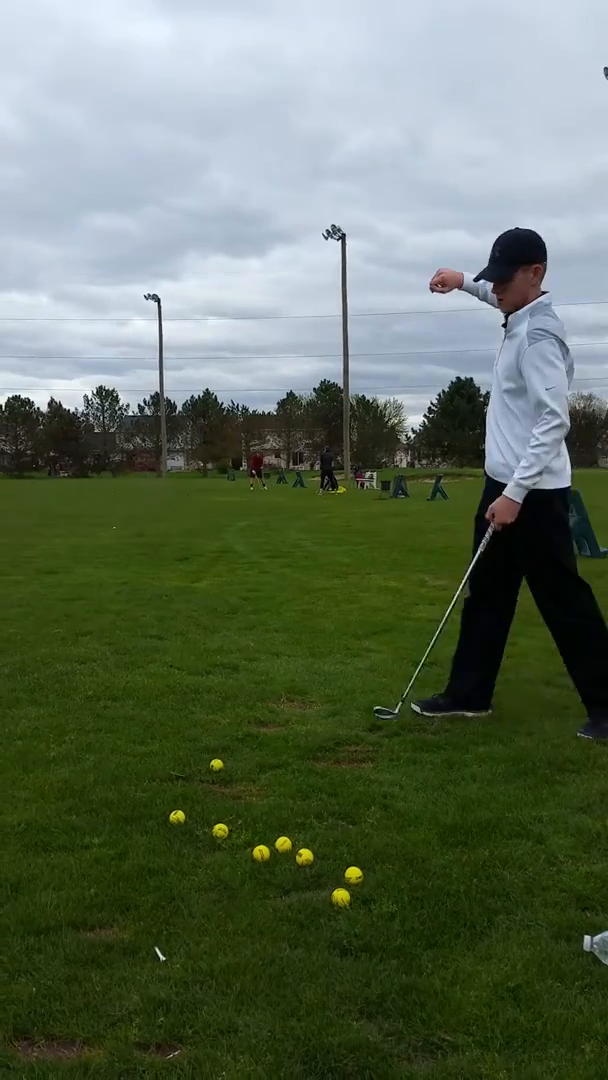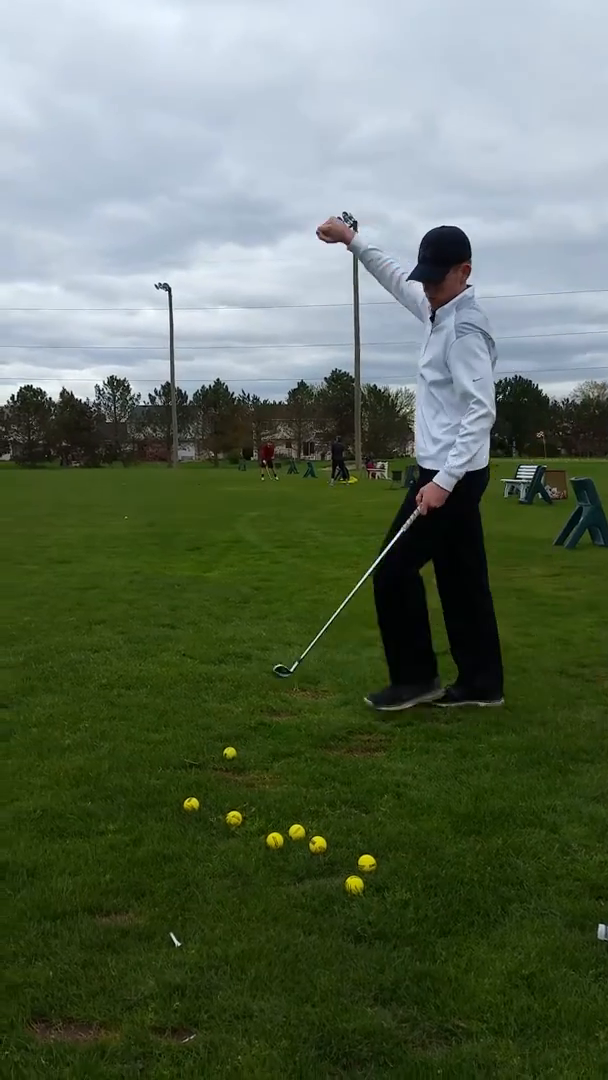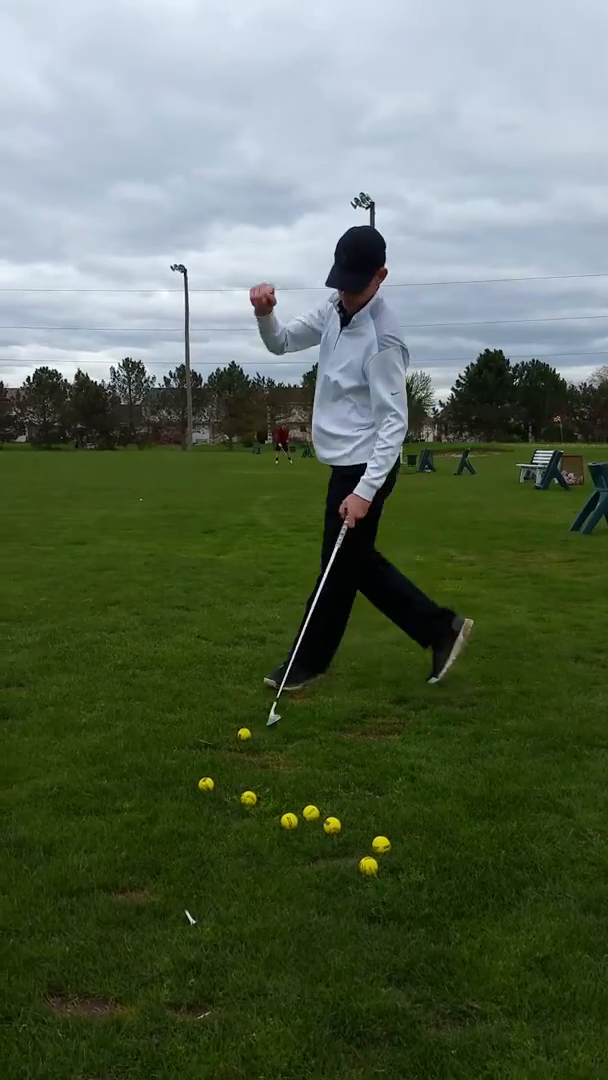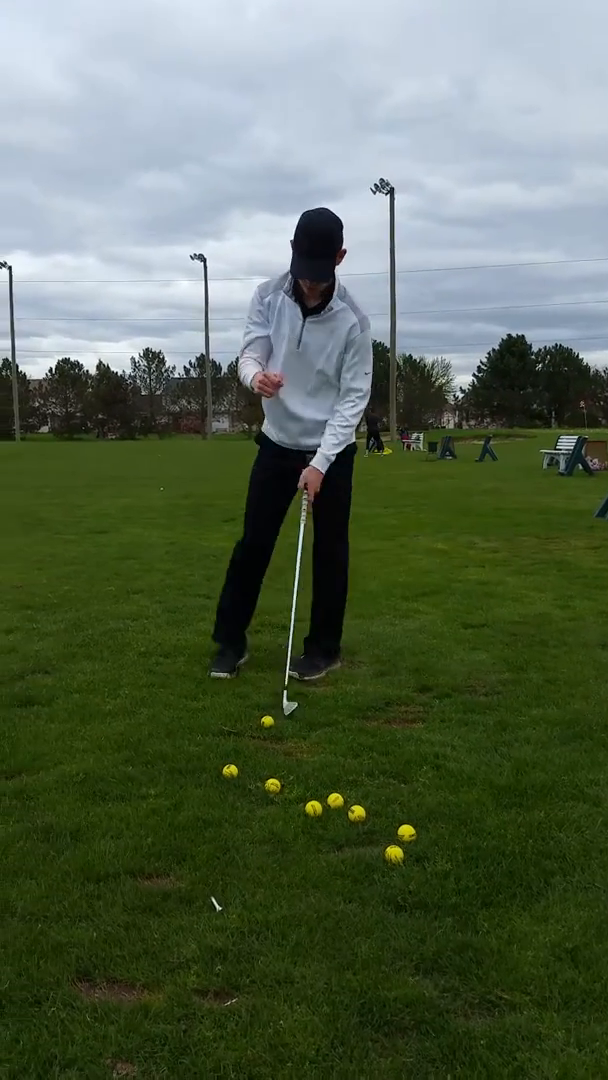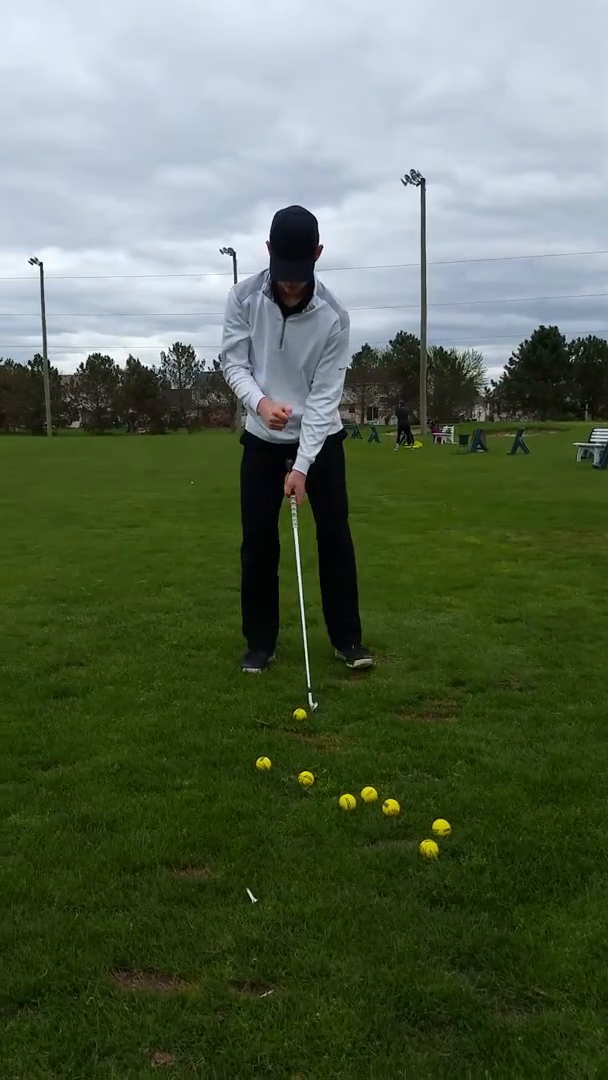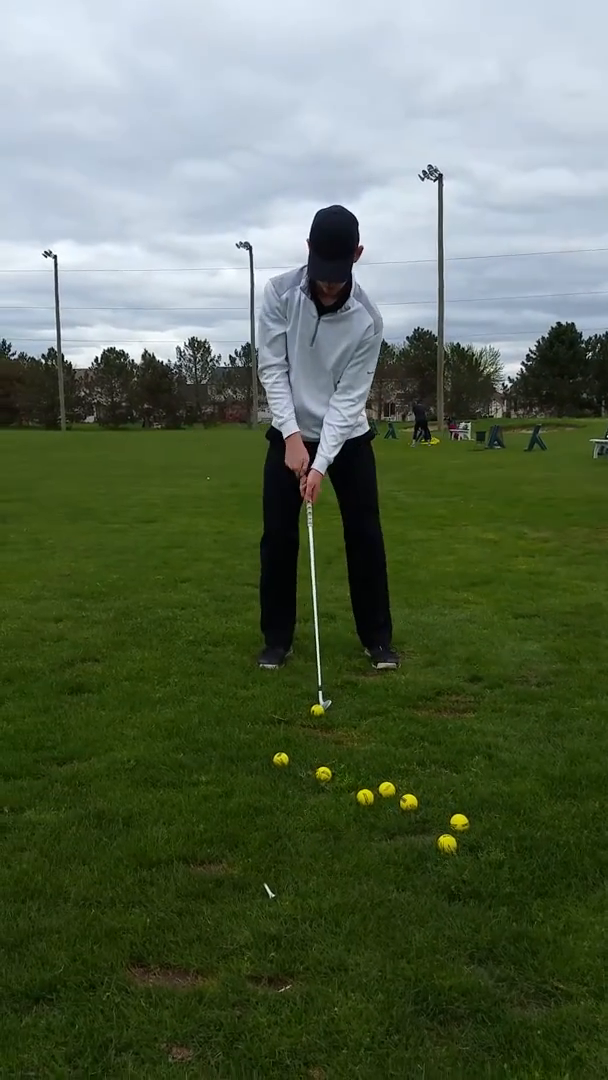
dt=0.4s
person 1, frame 1
left shoulder: (537, 333)
right shoulder: (522, 320)
left elbow: (553, 420)
right elbow: (500, 292)
left wrist: (516, 492)
right wrist: (457, 280)
left hip: (533, 491)
right hip: (506, 484)
left knee: (562, 599)
right knee: (486, 591)
right ankle: (469, 692)
person 1, frame 2
left shoulder: (464, 327)
right shoulder: (439, 312)
left elbow: (479, 410)
right elbow: (398, 278)
left wrist: (444, 479)
right wrist: (352, 242)
left hip: (452, 473)
right hip: (453, 471)
left knee: (395, 569)
right knee: (461, 577)
left ankle: (416, 675)
right ankle: (481, 681)
person 1, frame 3
left shoulder: (382, 336)
right shoulder: (331, 312)
left elbow: (392, 420)
right elbow: (280, 343)
left wrist: (366, 491)
right wrist: (266, 313)
left hip: (366, 468)
right hip: (345, 463)
left knee: (341, 568)
right knee: (362, 563)
left ankle: (310, 664)
right ankle: (441, 628)
person 1, frame 4
left shoulder: (352, 321)
right shoulder: (267, 297)
left elbow: (353, 397)
right elbow: (249, 355)
left wrist: (321, 464)
right wrist: (256, 375)
left hip: (331, 448)
right hip: (277, 441)
left knee: (328, 550)
right knee: (253, 543)
left ankle: (323, 648)
right ankle: (230, 643)
person 1, frame 5
left shoulder: (333, 317)
right shoulder: (244, 297)
left elbow: (325, 394)
right elbow: (234, 364)
left wrist: (302, 464)
right wrist: (261, 402)
left hip: (321, 438)
right hip: (263, 437)
left knee: (335, 535)
right knee: (258, 541)
left ankle: (347, 636)
right ankle: (260, 641)
person 1, frame 6
left shoulder: (367, 319)
right shoulder: (279, 293)
left elbow: (350, 396)
right elbow: (271, 368)
left wrist: (321, 464)
right wrist: (292, 437)
left hip: (348, 437)
right hip: (290, 434)
left knee: (364, 534)
right knee: (277, 536)
left ankle: (377, 636)
right ankle: (277, 638)
